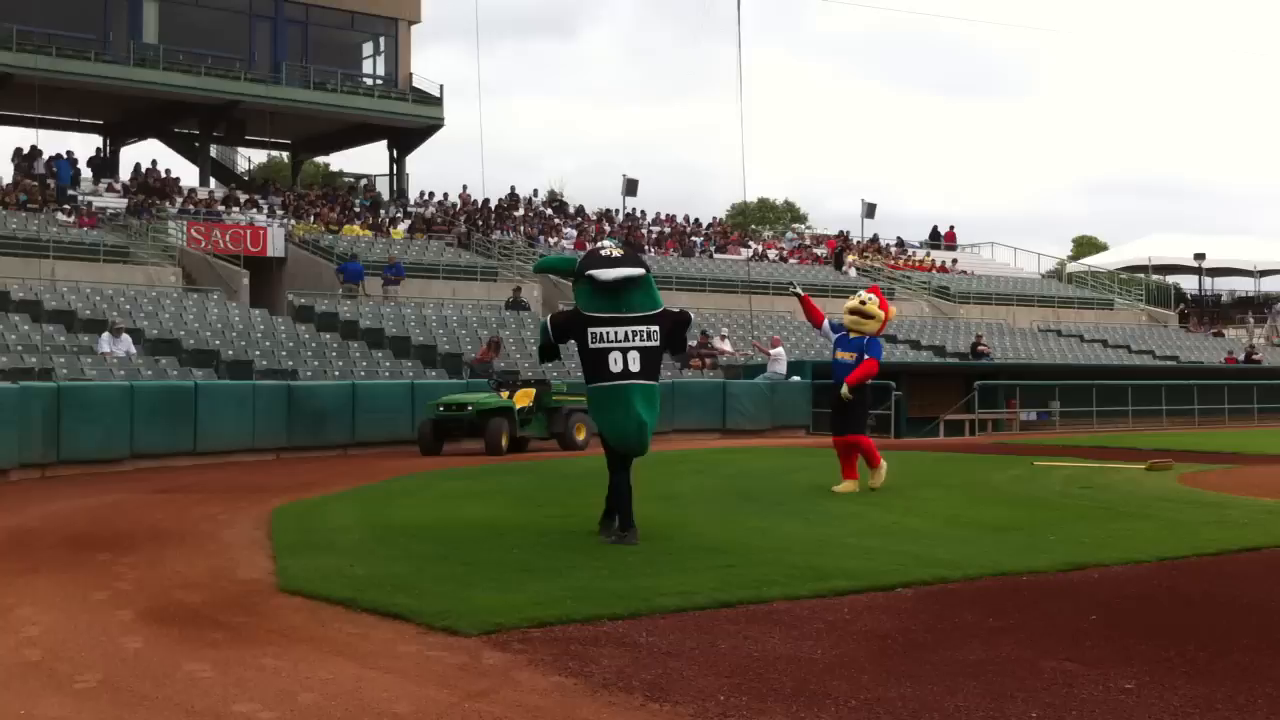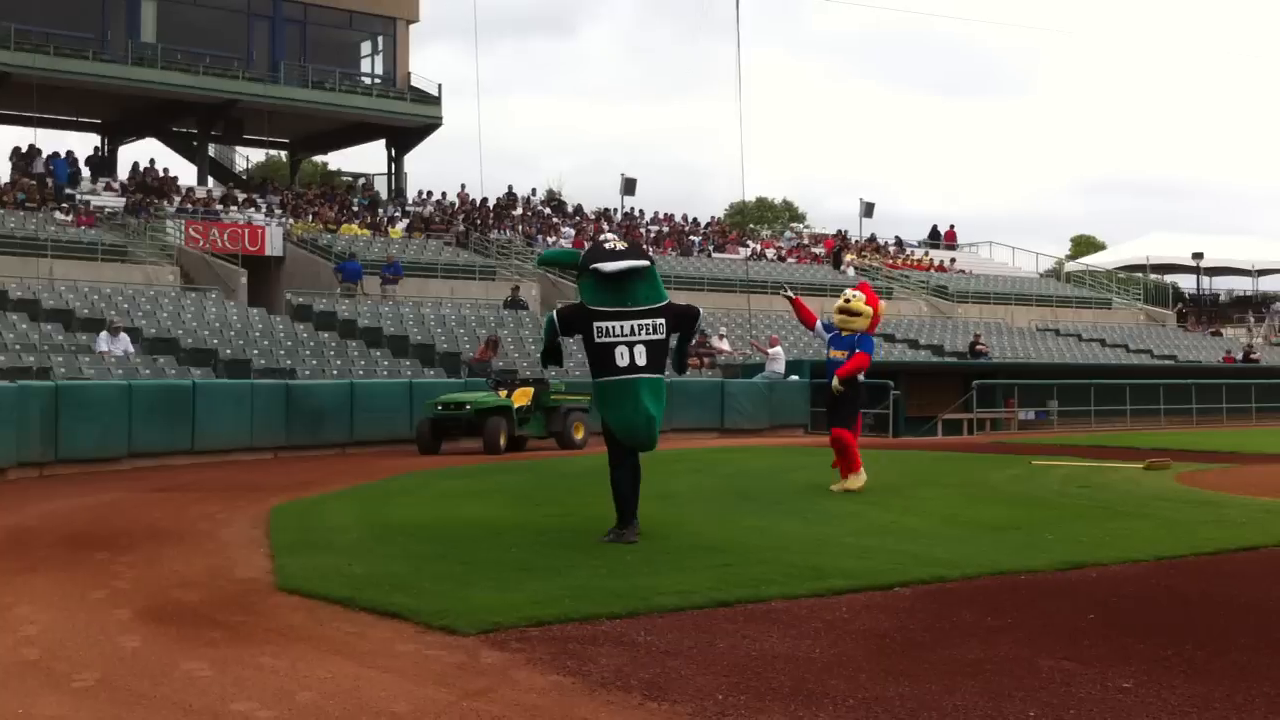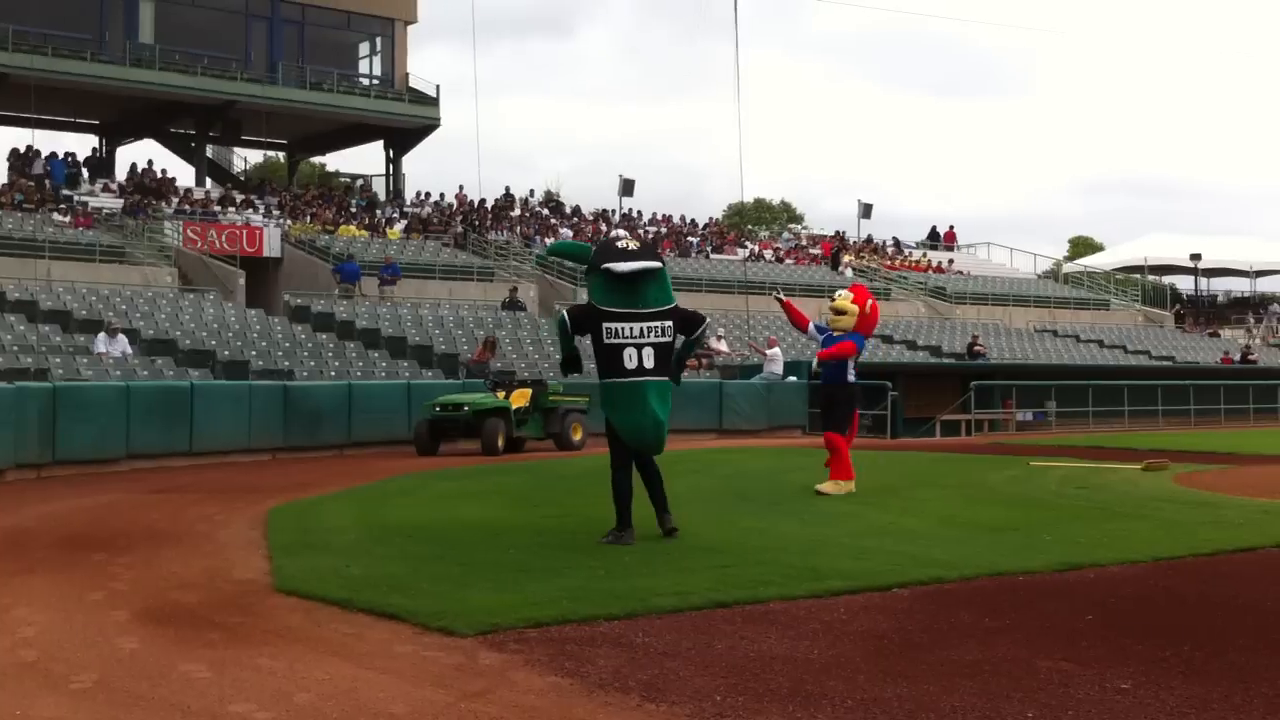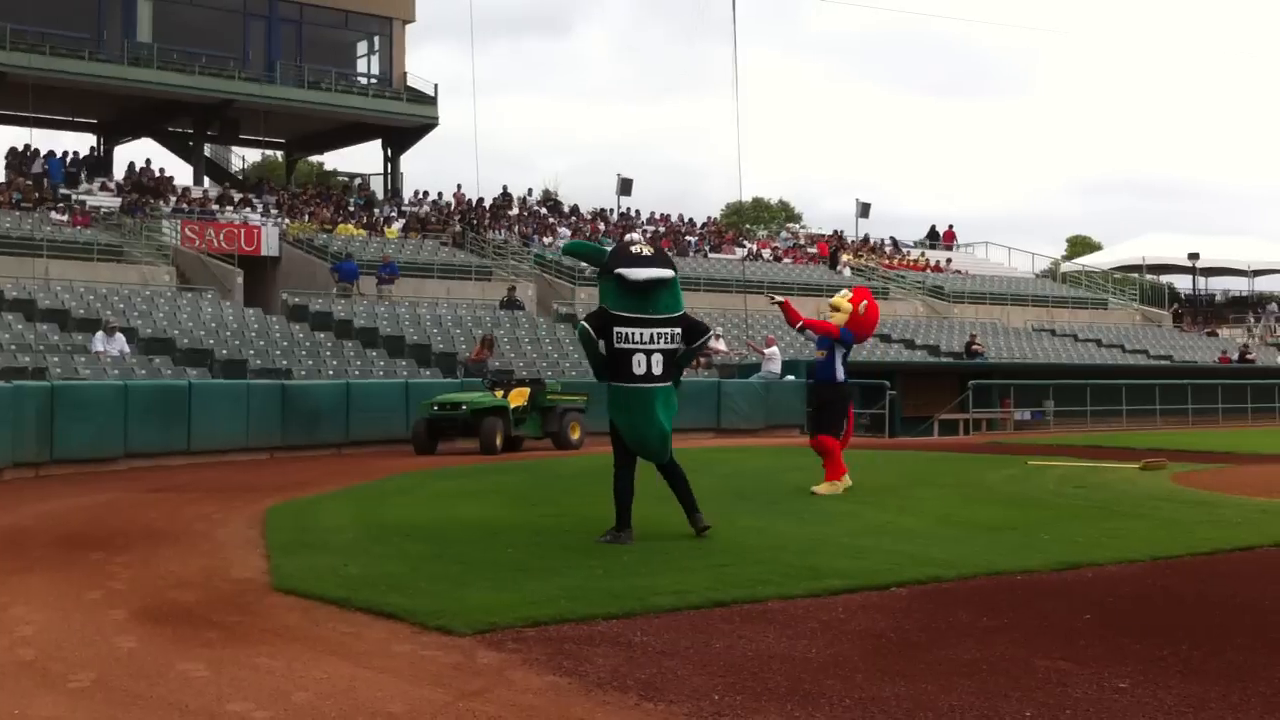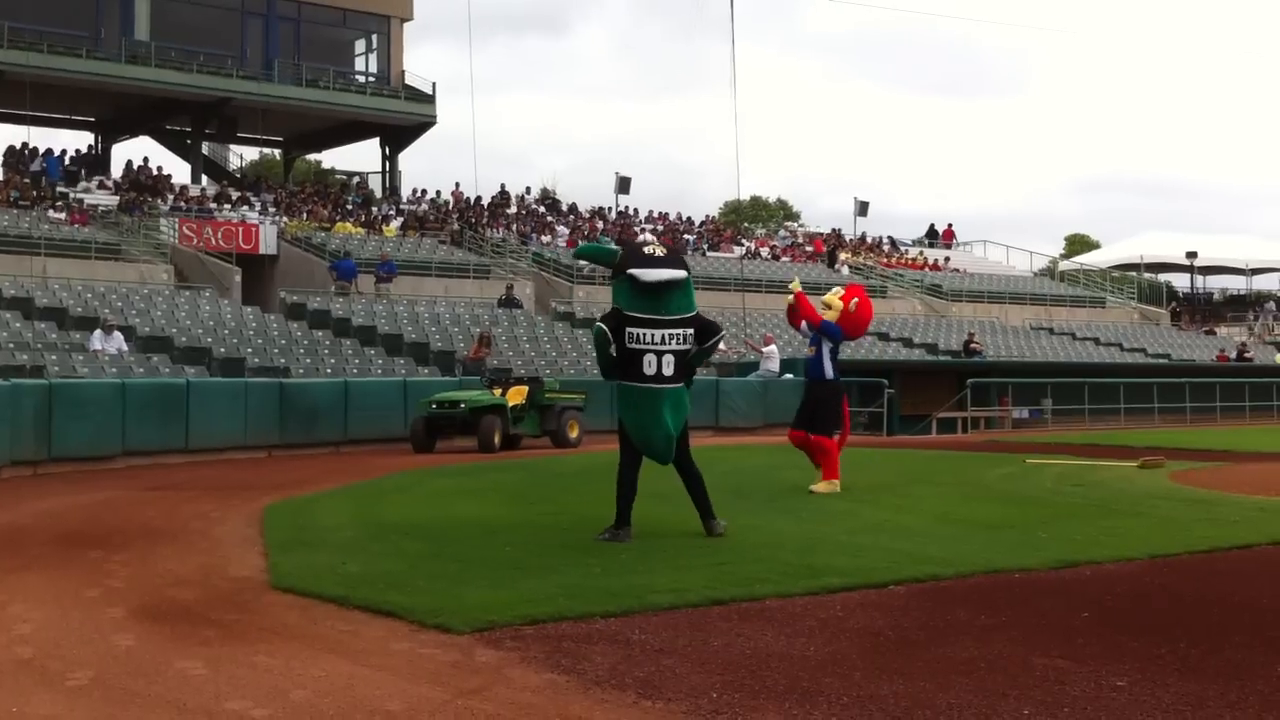
dt=0.1s
person 1, frame 1
left shoulder: (585, 316)
right shoulder: (654, 314)
left elbow: (549, 326)
right elbow: (685, 319)
left wrist: (546, 349)
right wrist: (676, 347)
left hip: (607, 398)
right hip: (644, 396)
left knee: (617, 462)
right knee: (623, 459)
left ankle: (626, 527)
right ankle: (610, 518)
person 1, frame 2
left shoulder: (590, 309)
right shoulder: (659, 308)
left elbow: (555, 319)
right elbow: (694, 313)
left wrist: (550, 349)
right wrist: (681, 354)
left hip: (613, 392)
right hip: (649, 390)
left knee: (620, 458)
right knee: (630, 455)
left ankle: (626, 524)
right ankle: (628, 518)
person 1, frame 3
left shoulder: (600, 309)
right shoulder: (666, 309)
left elbow: (566, 321)
right elbow: (699, 324)
left wrist: (569, 357)
right wrist: (679, 360)
left hip: (619, 395)
right hip: (656, 393)
left knee: (621, 463)
right knee: (645, 458)
left ankle: (623, 528)
right ankle: (664, 515)
person 1, frame 4
left shoulder: (611, 313)
right shoulder: (673, 315)
left elbow: (586, 329)
right elbow: (703, 333)
left wrist: (599, 367)
right wrist: (679, 364)
left hip: (626, 398)
right hip: (662, 397)
left knee: (624, 464)
right knee: (665, 460)
left ankle: (623, 528)
right ankle: (695, 516)
person 1, frame 5
left shoulder: (625, 313)
right shoulder: (686, 314)
left elbow: (601, 331)
right elbow: (715, 334)
left wrist: (608, 367)
right wrist: (691, 366)
left hip: (636, 398)
right hip: (674, 397)
left knee: (629, 463)
right knee: (683, 461)
left ankle: (622, 526)
right ankle: (710, 520)
person 2, frame 1
left shoulder: (872, 342)
right shoulder: (838, 334)
left elbow: (871, 367)
right elbow: (817, 319)
left wrist: (850, 382)
right wrist: (803, 298)
left hip: (858, 393)
right hip: (839, 392)
left knee: (855, 437)
right knee: (840, 439)
left ankle: (877, 464)
right ankle: (850, 479)
person 2, frame 2
left shoulder: (864, 339)
right shoulder: (831, 333)
left elbow: (861, 361)
right elbow: (809, 319)
left wrist: (840, 375)
right wrist: (793, 299)
left hip: (851, 390)
right hip: (834, 390)
left knee: (840, 432)
right knee: (836, 438)
left ankle: (857, 471)
right ankle: (848, 476)
person 2, frame 3
left shoulder: (856, 339)
right shoulder: (826, 334)
left elbow: (845, 349)
right elbow: (803, 323)
left wrist: (821, 355)
right wrist: (785, 303)
left hip: (844, 391)
right hip: (828, 391)
left knee: (833, 435)
right knee: (832, 437)
left ankle: (839, 480)
right ankle: (848, 478)
person 2, frame 4
left shoulder: (846, 336)
right shoulder: (822, 334)
left elbow: (827, 328)
right elbow: (800, 324)
left wrist: (804, 323)
right wrist: (784, 304)
left hip: (836, 391)
right hip: (820, 391)
left knee: (826, 438)
right knee: (816, 440)
left ankle: (834, 481)
right ankle: (842, 474)
person 2, frame 5
left shoulder: (833, 332)
right shoulder: (816, 332)
left elbow: (812, 316)
right elbow: (797, 322)
left wrist: (798, 293)
right wrist: (793, 304)
left hip: (828, 389)
right hip: (812, 388)
left knee: (822, 436)
right knee: (797, 434)
left ankle: (831, 480)
right ankle: (825, 468)
